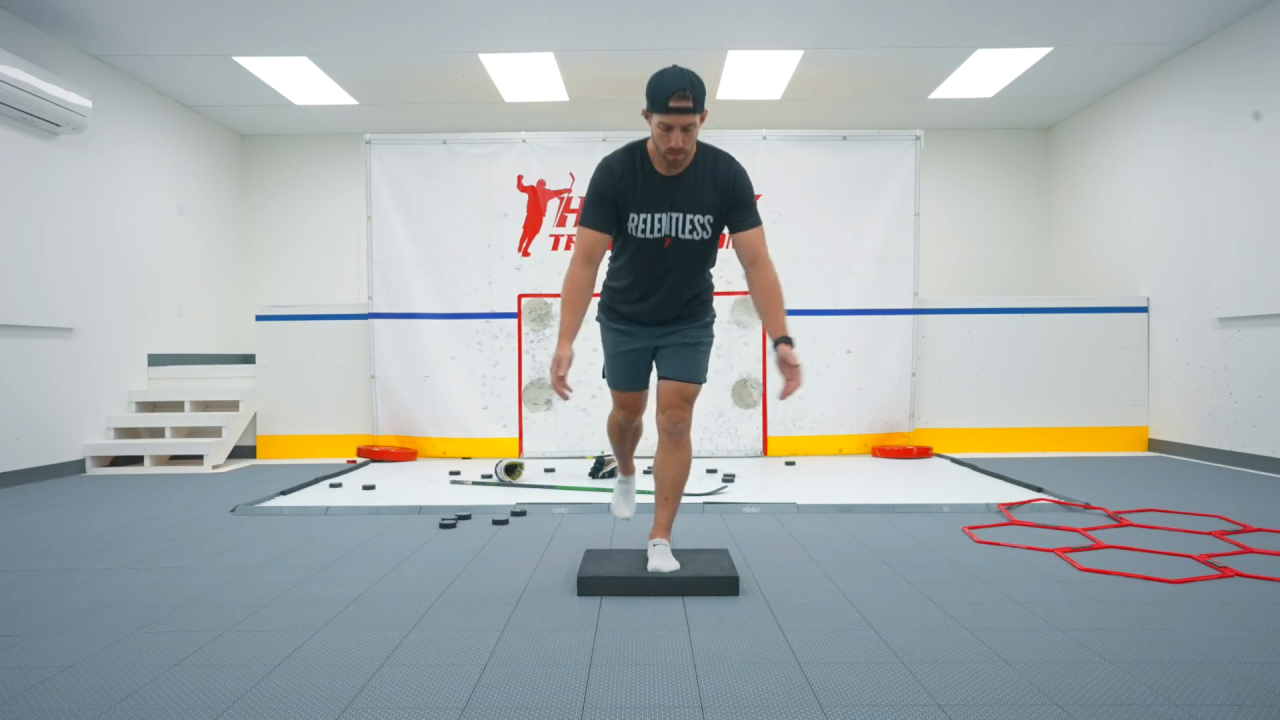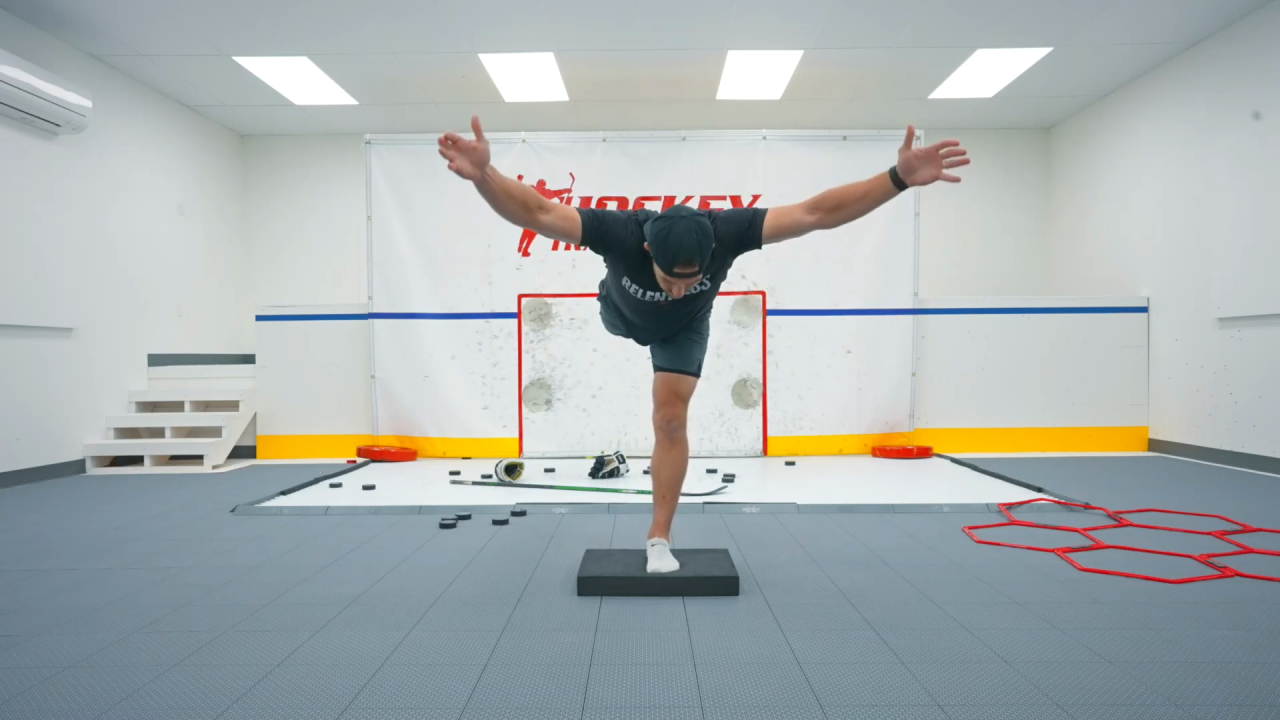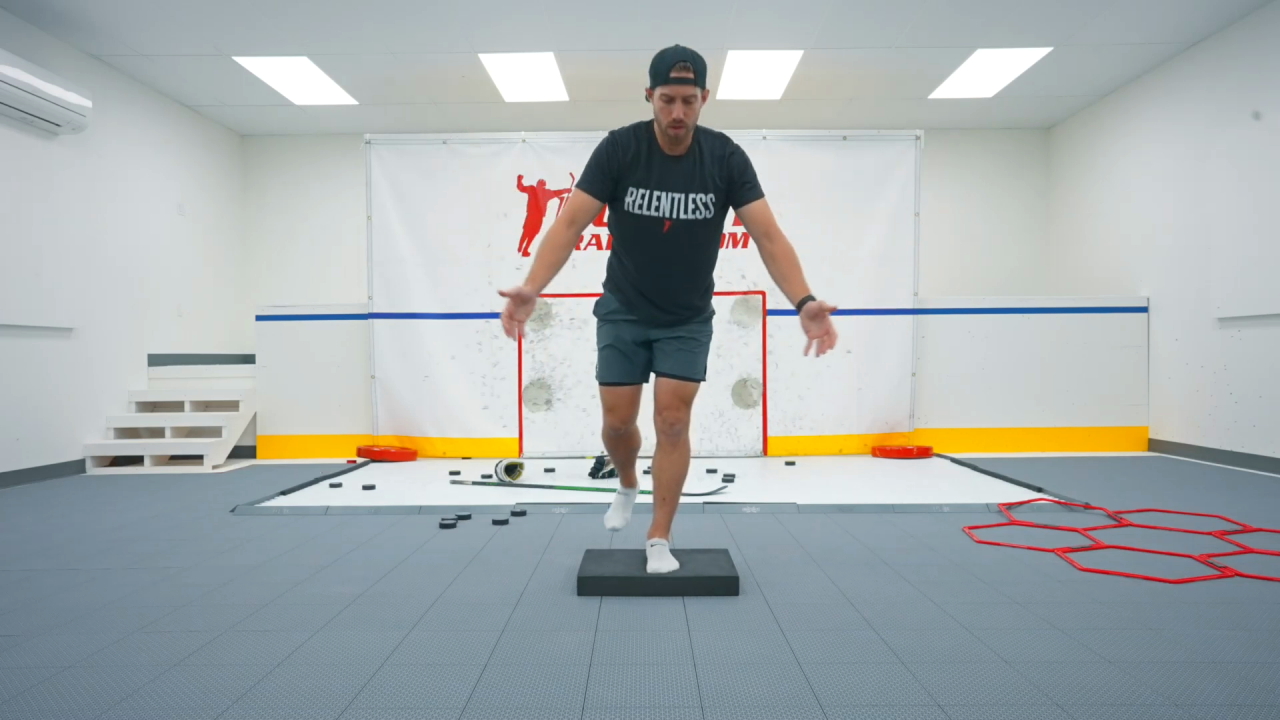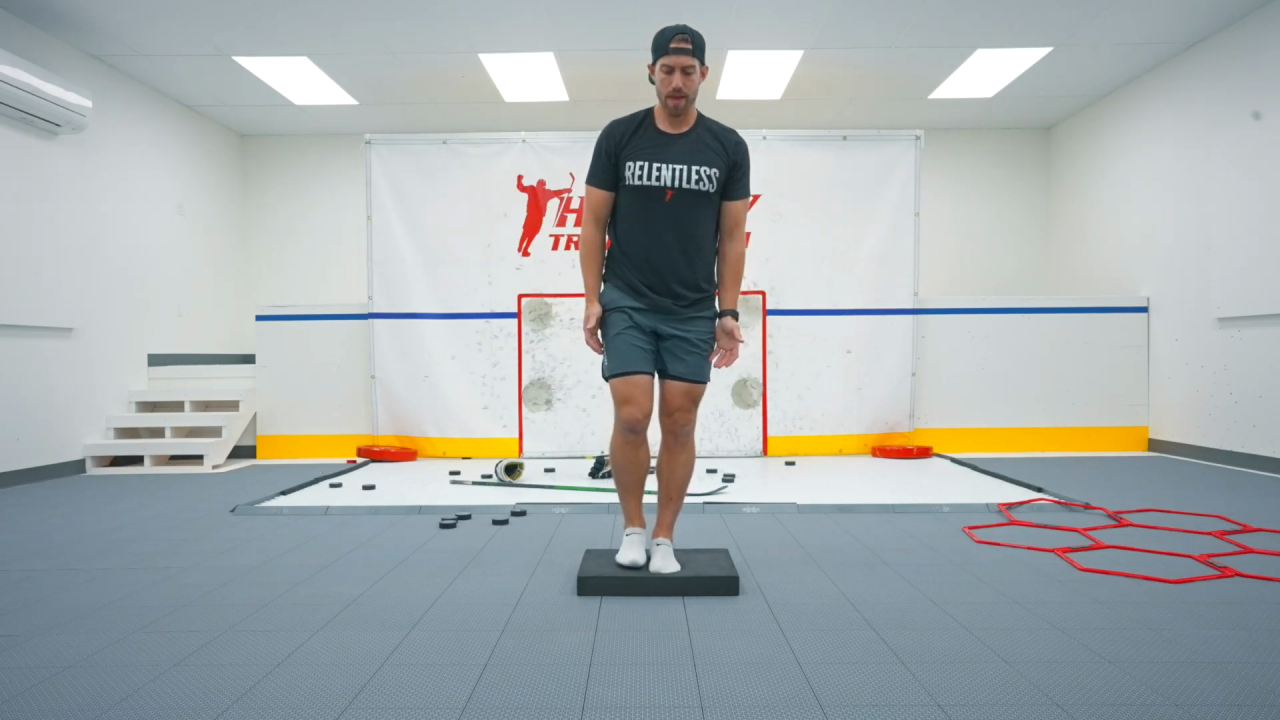
dt=1s
person 1, frame 1
left shoulder: (726, 175)
right shoulder: (614, 172)
left elbow: (757, 263)
right elbow: (585, 261)
left wrist: (780, 340)
right wrist: (565, 341)
left hip: (688, 319)
right hip: (625, 316)
left knee: (675, 422)
right knee: (627, 413)
left ankle: (659, 540)
right ankle: (625, 476)
person 1, frame 2
left shoulder: (727, 231)
right shoulder: (620, 232)
left elbow: (817, 213)
right elbow: (537, 212)
left wrist: (899, 179)
right wrist: (484, 176)
left hip: (685, 327)
right hip: (623, 313)
left knee: (669, 419)
right knee: (628, 335)
left ankle: (659, 540)
person 1, frame 3
left shoulder: (726, 158)
right shoulder: (618, 148)
left elbow: (768, 235)
right elbow: (570, 223)
left wrist: (804, 302)
right wrist: (531, 288)
left hip: (687, 318)
right hip: (623, 310)
left knee: (672, 423)
right knee: (617, 422)
left ankle: (658, 540)
right ankle: (626, 485)
person 1, frame 4
left shoulder: (728, 146)
right shoulder: (619, 136)
left elbow: (732, 236)
right elbow: (594, 224)
left wrist: (728, 311)
right wrist: (592, 299)
left hip: (692, 311)
right hip: (627, 304)
left knee: (679, 424)
right knee: (632, 418)
left ankle: (664, 539)
right ankle: (633, 530)
